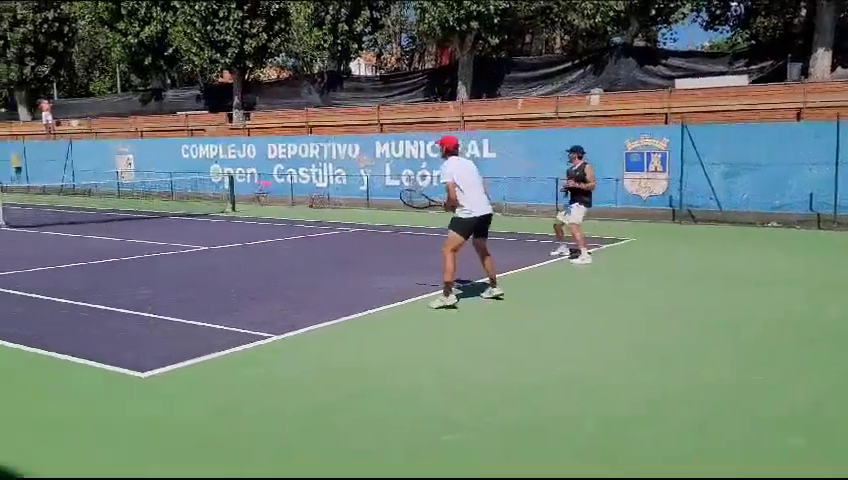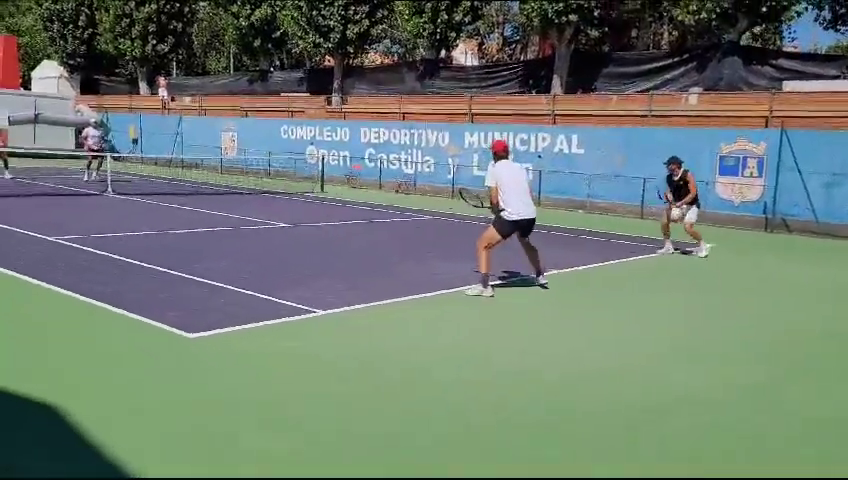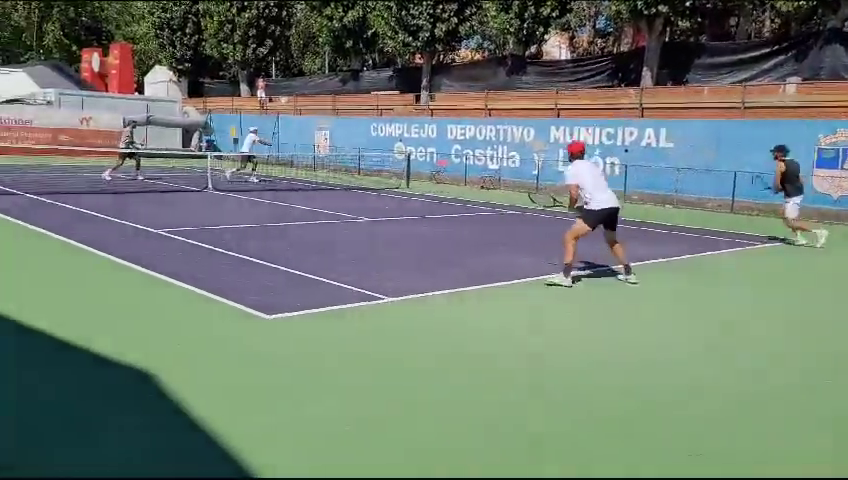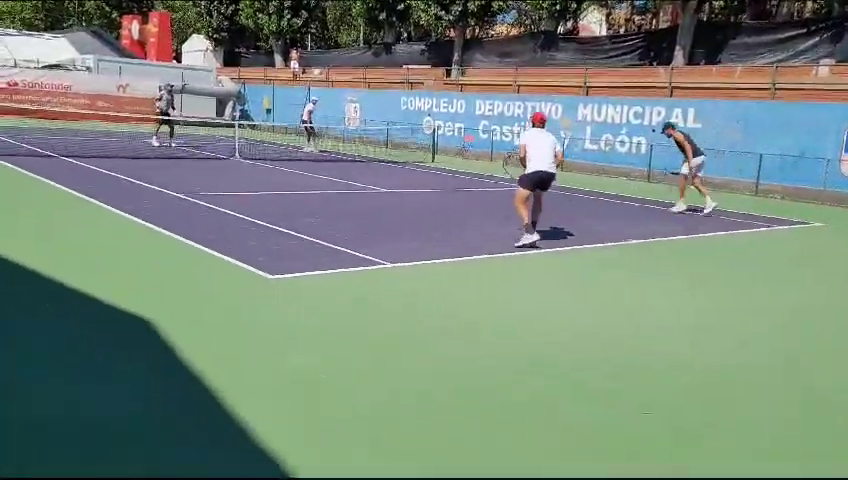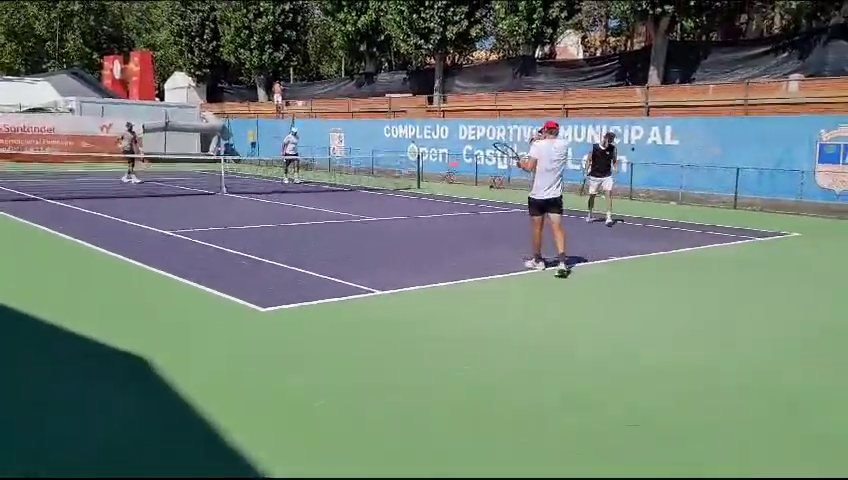
dt=1s
person 1, frame 1
left shoulder: (447, 166)
right shoulder: (469, 163)
left elbow: (452, 197)
left wrist: (447, 206)
left hip: (467, 215)
right hip: (485, 211)
left knee: (448, 250)
right knee: (481, 249)
left ankle: (448, 295)
right ankle: (494, 287)
person 1, frame 2
left shoulder: (493, 170)
right shoulder: (520, 168)
left elbow: (494, 200)
left wrist: (495, 210)
left hip: (510, 217)
right hip: (530, 215)
left knee: (483, 245)
right knee: (525, 242)
left ankle: (484, 286)
right ankle: (540, 276)
person 1, frame 3
left shoulder: (572, 169)
right shoulder: (593, 166)
left elbow: (574, 194)
left wrist: (571, 206)
right wrist: (582, 207)
left hip: (597, 207)
right hip: (613, 205)
left knee: (570, 238)
right knee: (612, 240)
left ankle: (566, 276)
right ankle: (628, 273)
person 1, frame 4
left shoulder: (526, 134)
right shoulder: (551, 137)
left elbow: (522, 155)
right elbow: (560, 159)
left wrist: (526, 167)
left hip: (534, 171)
right hip: (550, 172)
left knee: (519, 201)
right knee: (537, 199)
left ankle: (529, 234)
right ankle: (531, 231)
person 1, frame 5
left shoulder: (538, 145)
right shoulder: (563, 145)
left elbow: (530, 167)
left wrist: (521, 163)
left hip: (537, 194)
right hip: (555, 195)
left knee: (537, 228)
right knee: (557, 228)
left ankle: (537, 261)
right ankle: (563, 262)
